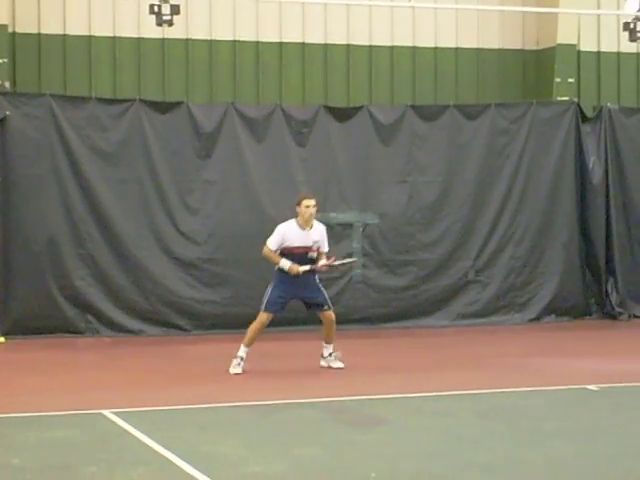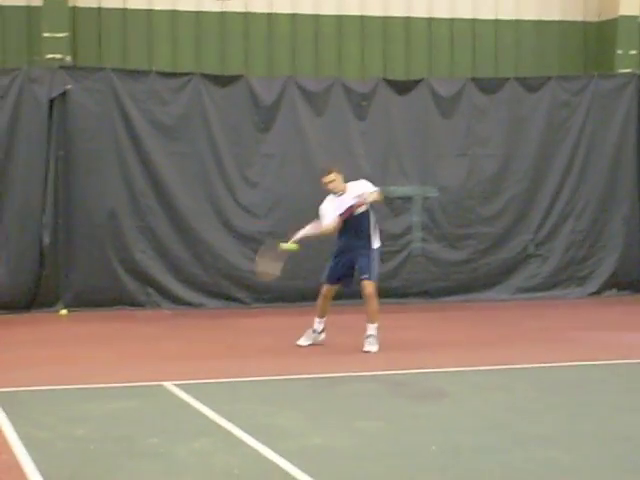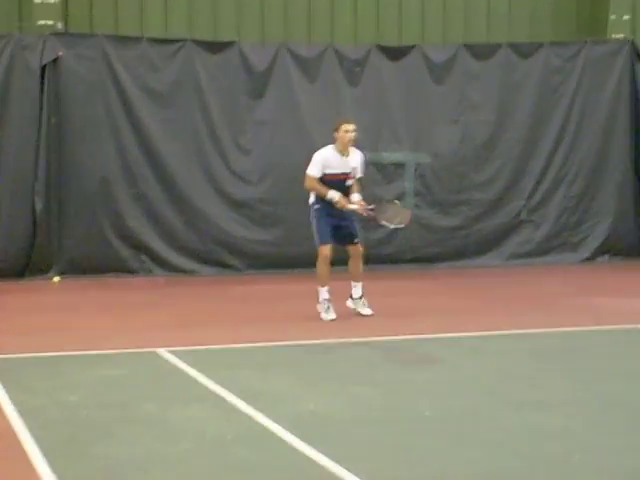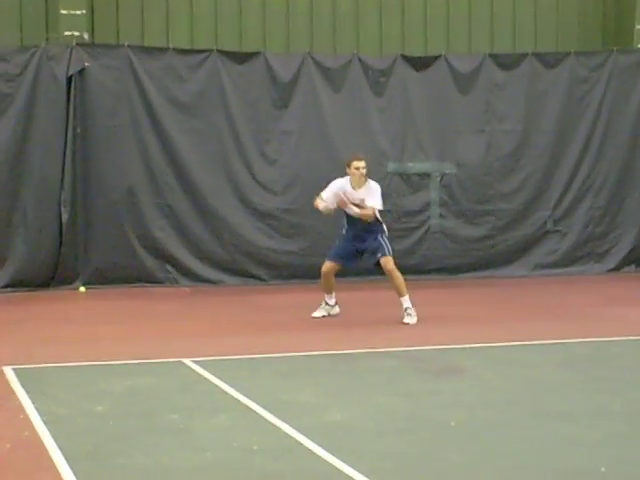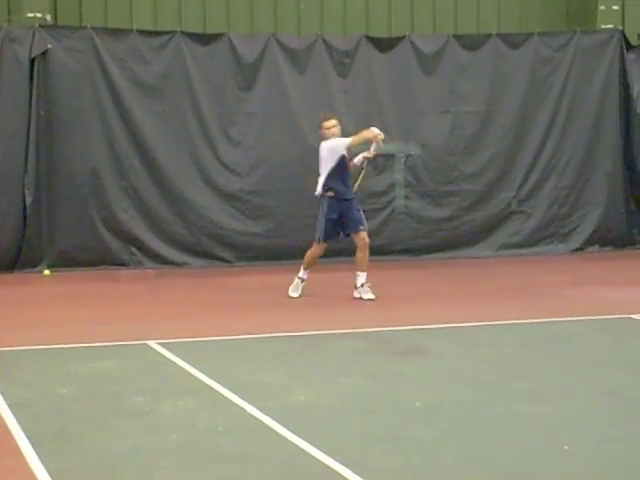
dt=1s
person 1, frame 1
left shoulder: (321, 229)
right shoulder: (284, 229)
left elbow: (322, 255)
right elbow: (267, 252)
left wrist: (323, 263)
right wrist: (286, 265)
left hip: (309, 281)
right hip: (283, 280)
left knee: (329, 318)
right knee: (262, 319)
left ankle: (327, 356)
right ankle: (239, 358)
person 1, frame 2
left shoulder: (360, 185)
right shoulder: (327, 204)
left elbow: (375, 195)
right elbow: (331, 228)
left wrist: (369, 197)
right wrist: (306, 231)
left hip: (367, 247)
right hip: (344, 249)
left knee: (369, 291)
right knee: (326, 292)
left ankle: (371, 336)
right ankle: (317, 331)
person 1, frame 3
left shoulder: (358, 156)
right shoulder: (322, 155)
right elbow: (310, 182)
left wrist: (356, 198)
right wrist: (333, 196)
left hip: (342, 209)
right hip: (321, 208)
left knee: (357, 251)
right knee: (325, 254)
left ankle: (356, 298)
right ankle: (324, 300)
person 1, frame 4
left shoulder: (373, 188)
right shoulder: (338, 184)
left elbow: (370, 216)
right elbow: (318, 201)
left wrist: (351, 207)
right wrist: (323, 205)
left hip: (374, 234)
right hip: (351, 235)
left knee: (389, 267)
right knee: (326, 270)
left ankle: (408, 309)
right ankle: (330, 305)
person 1, frame 5
left shoulder: (339, 144)
right shoulder: (328, 146)
left elbow: (348, 166)
right elbow: (357, 139)
left wrist: (364, 156)
right wrist: (374, 132)
left hip: (347, 199)
right hip: (330, 200)
left knee: (363, 242)
right knee: (318, 248)
left ankle: (360, 285)
right ankle: (301, 277)
